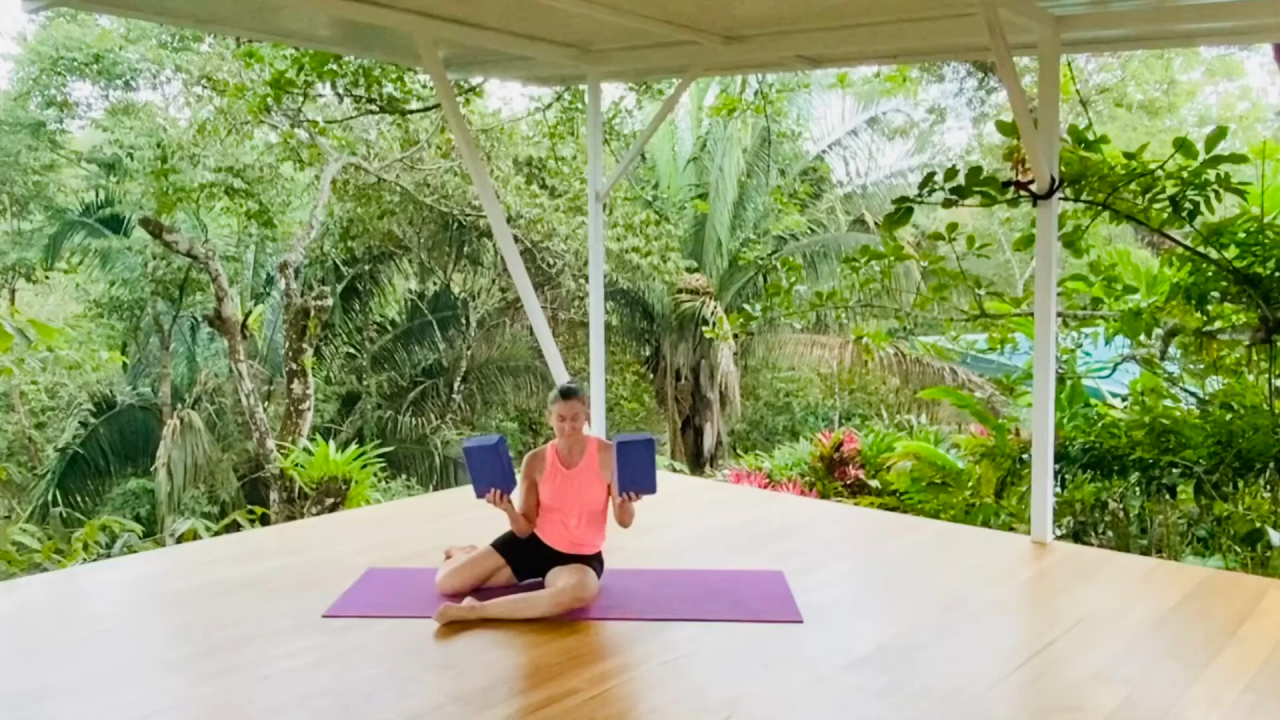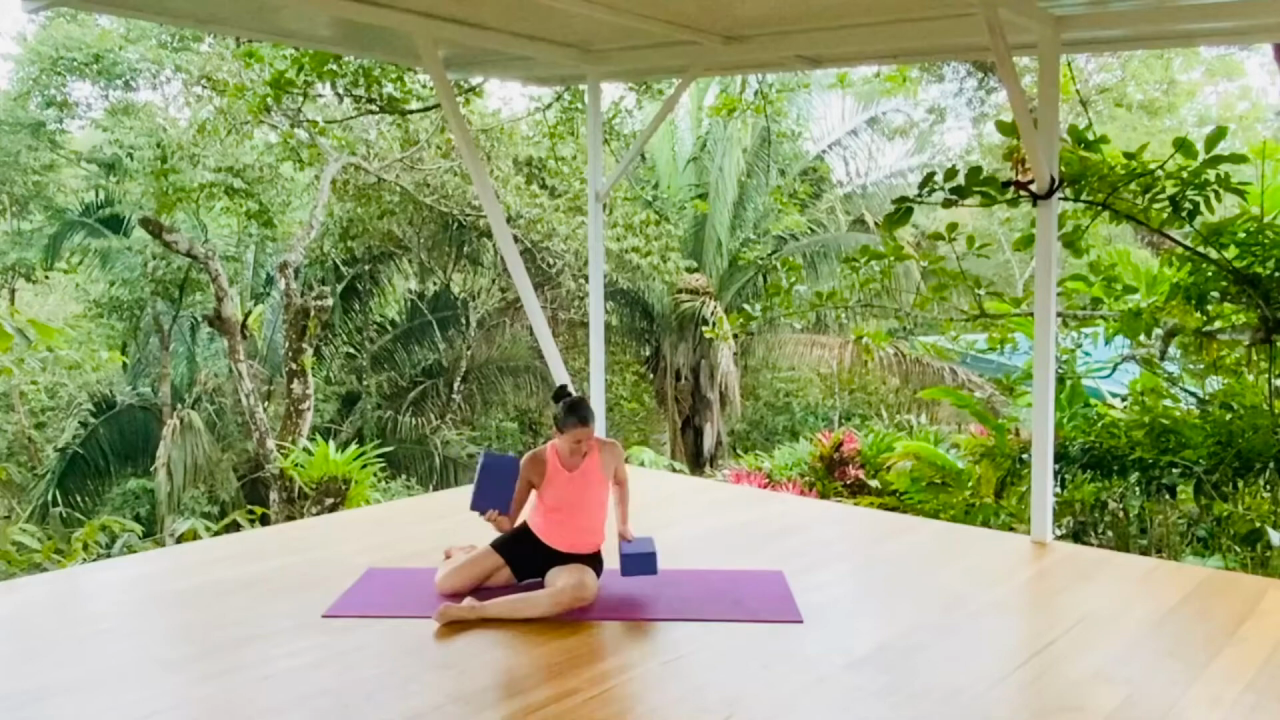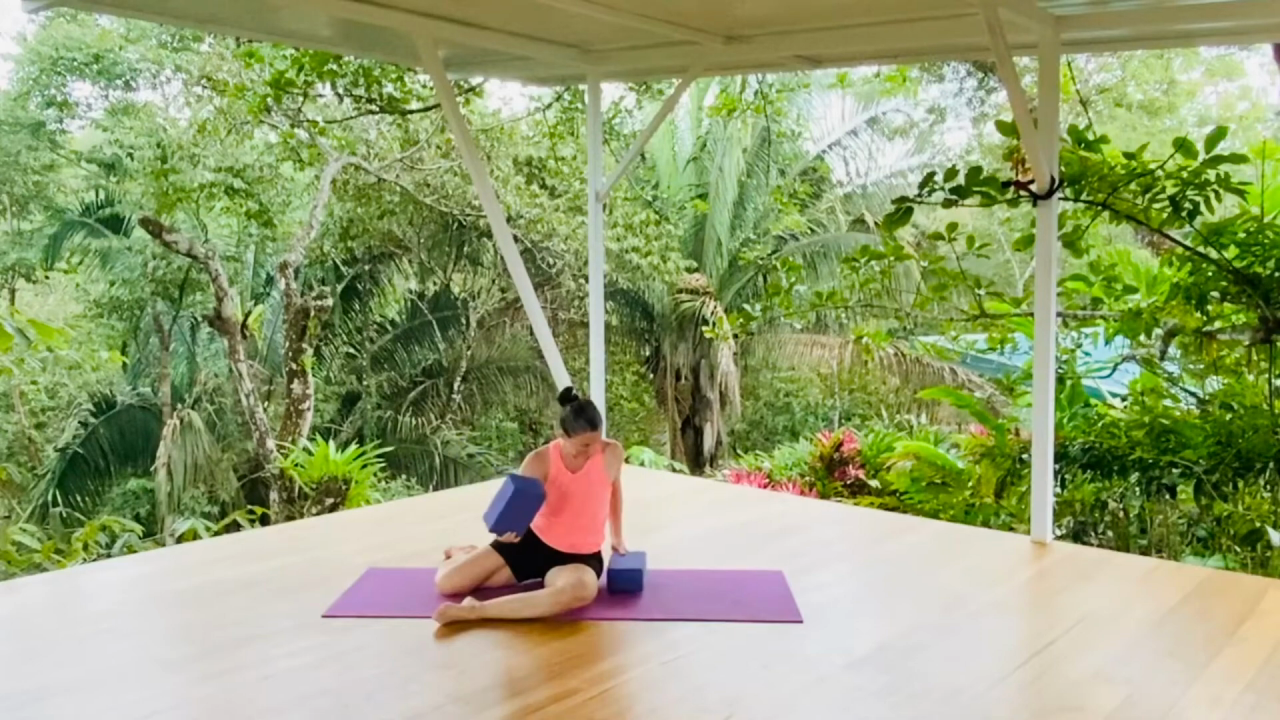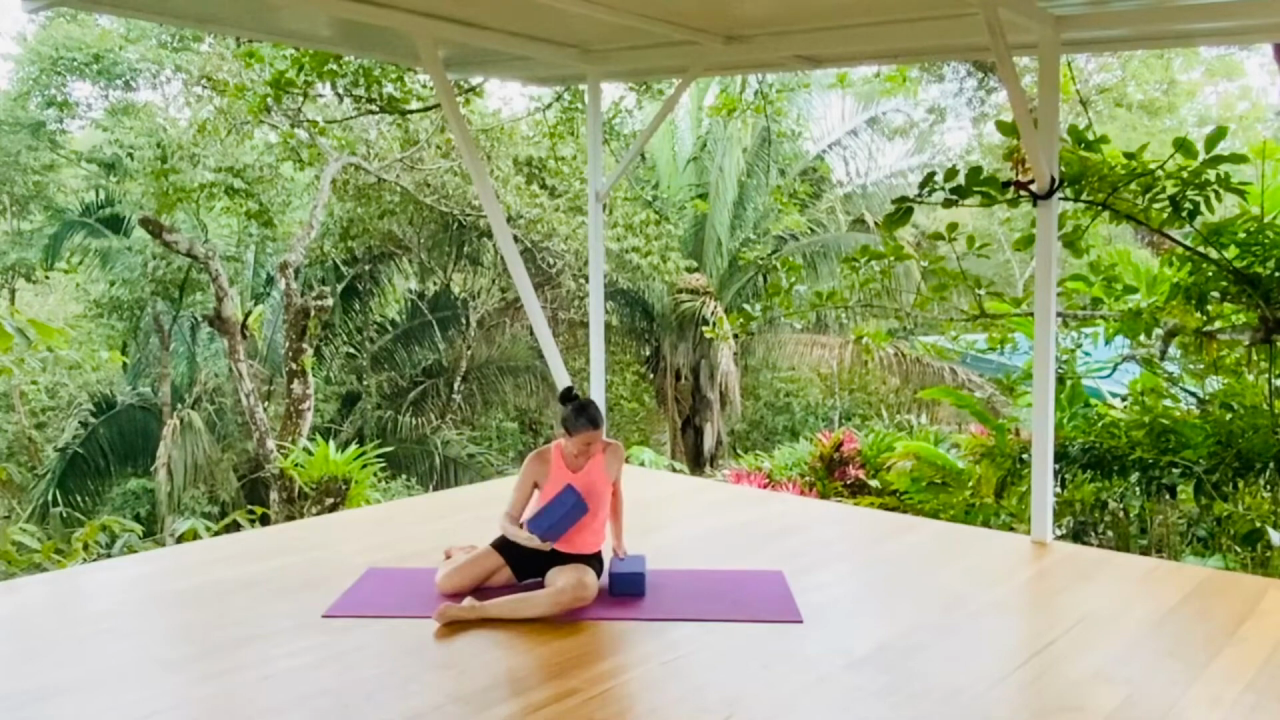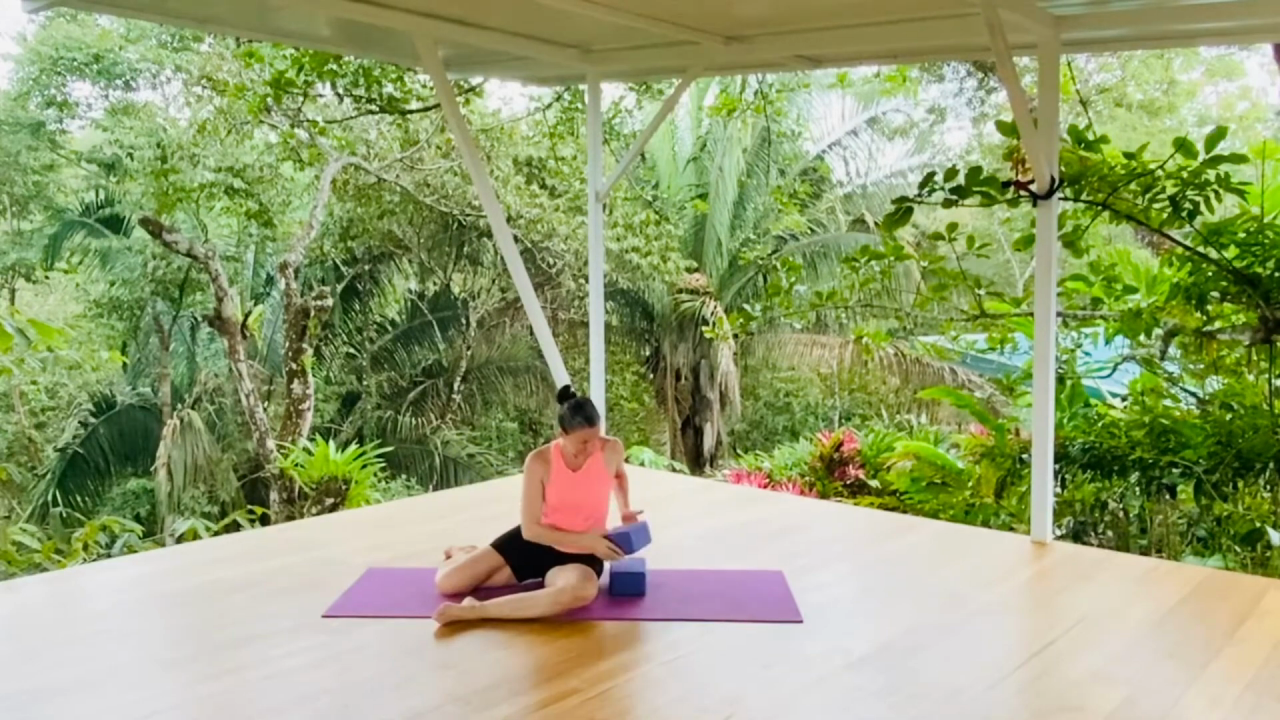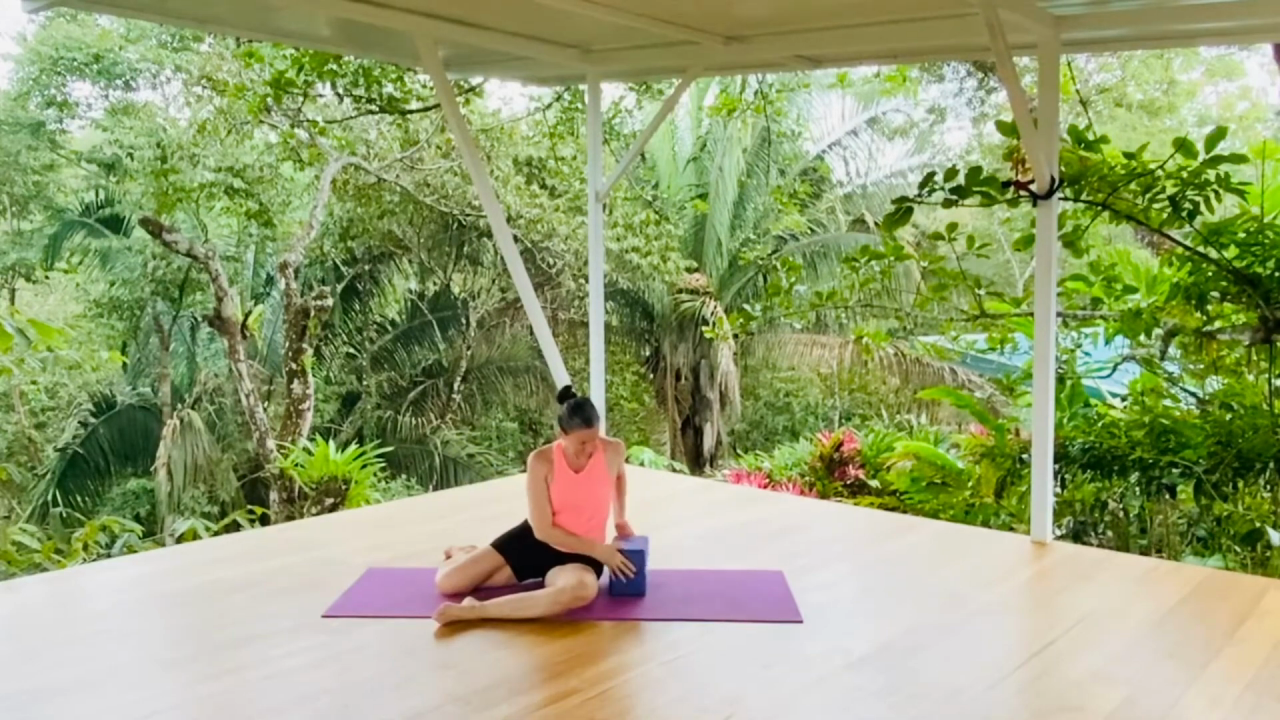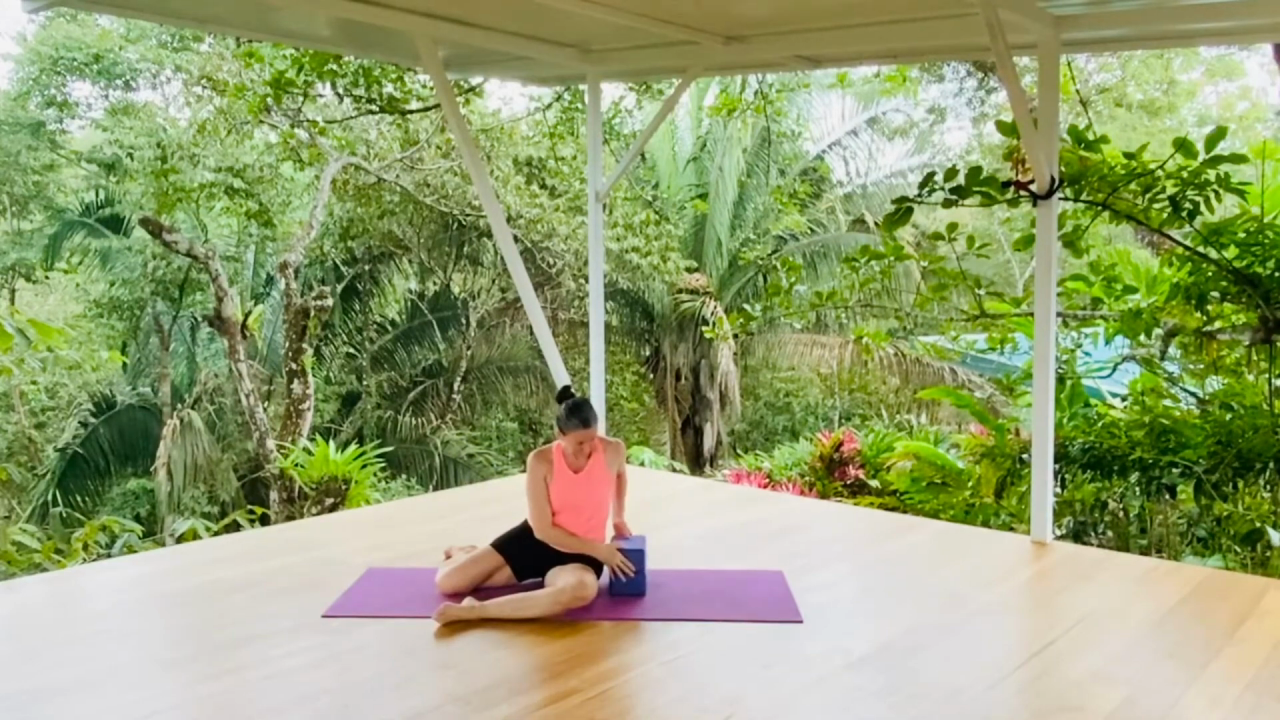
dt=0.4s
person 1, frame 1
left shoulder: (609, 455)
right shoulder: (535, 461)
left elbow: (624, 522)
right elbow: (524, 529)
left wrist: (627, 509)
right wrist: (508, 510)
left hip: (580, 557)
right hip: (534, 542)
left knee: (580, 591)
right knee: (447, 582)
left ankle: (476, 610)
right ankle: (469, 553)
person 1, frame 2
left shoulder: (610, 452)
right shoulder: (535, 462)
left elbow: (621, 482)
right elbow: (507, 523)
left wrist: (623, 525)
right wrist: (498, 521)
left hip: (579, 556)
right hip: (532, 540)
left knee: (580, 591)
right knee: (446, 582)
left ankle: (476, 610)
right ankle: (468, 553)
person 1, frame 3
left shoulder: (612, 454)
right shoulder: (538, 462)
left wrist: (617, 537)
right wrist: (504, 531)
left hip: (579, 556)
right hip: (533, 541)
left knee: (580, 590)
right knee: (446, 582)
left ankle: (476, 610)
right ankle: (468, 554)
person 1, frame 4
left shoulder: (613, 454)
right shoulder: (539, 462)
right elbow: (508, 519)
left wrist: (618, 540)
right wrist: (524, 538)
left hip: (580, 557)
right hip: (534, 543)
left knee: (581, 590)
right knee: (446, 582)
left ankle: (476, 610)
right ankle: (468, 554)
person 1, frame 5
left shoulder: (612, 449)
right shoulder: (539, 461)
right elbow: (529, 529)
left wrist: (625, 510)
right wrist: (584, 540)
left hip: (579, 557)
right hip: (533, 542)
left knee: (581, 591)
right knee: (447, 582)
left ankle: (476, 610)
right ankle: (468, 554)
person 1, frame 6
left shoulder: (613, 450)
right shoulder: (541, 461)
right elbow: (543, 530)
left wrist: (620, 519)
right wrist: (598, 550)
left hip: (579, 556)
right hip: (534, 540)
left knee: (581, 590)
right knee: (447, 581)
left ankle: (476, 610)
right ankle: (468, 553)
person 1, frame 7
left shoulder: (613, 450)
right shoulder: (540, 461)
right elbow: (543, 530)
left wrist: (619, 518)
right wrist: (598, 549)
left hip: (579, 555)
right hip: (534, 540)
left knee: (582, 590)
right knee: (447, 581)
left ankle: (477, 610)
right ankle: (468, 554)
